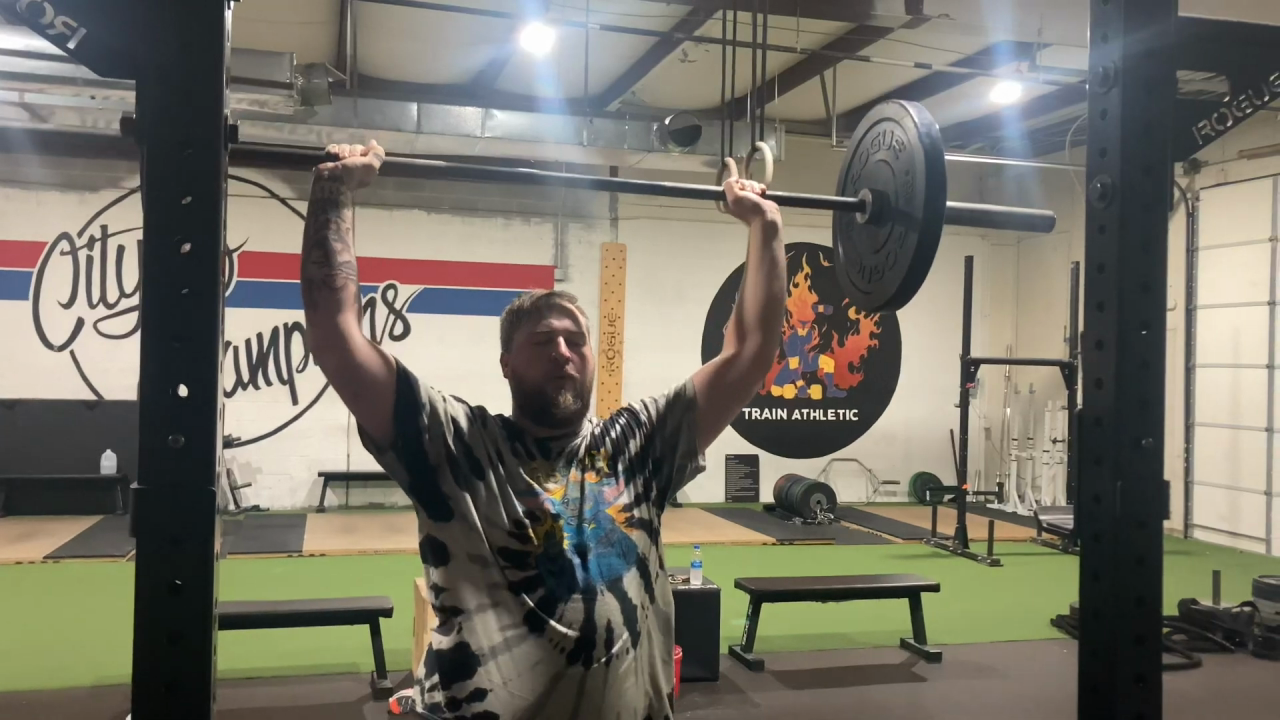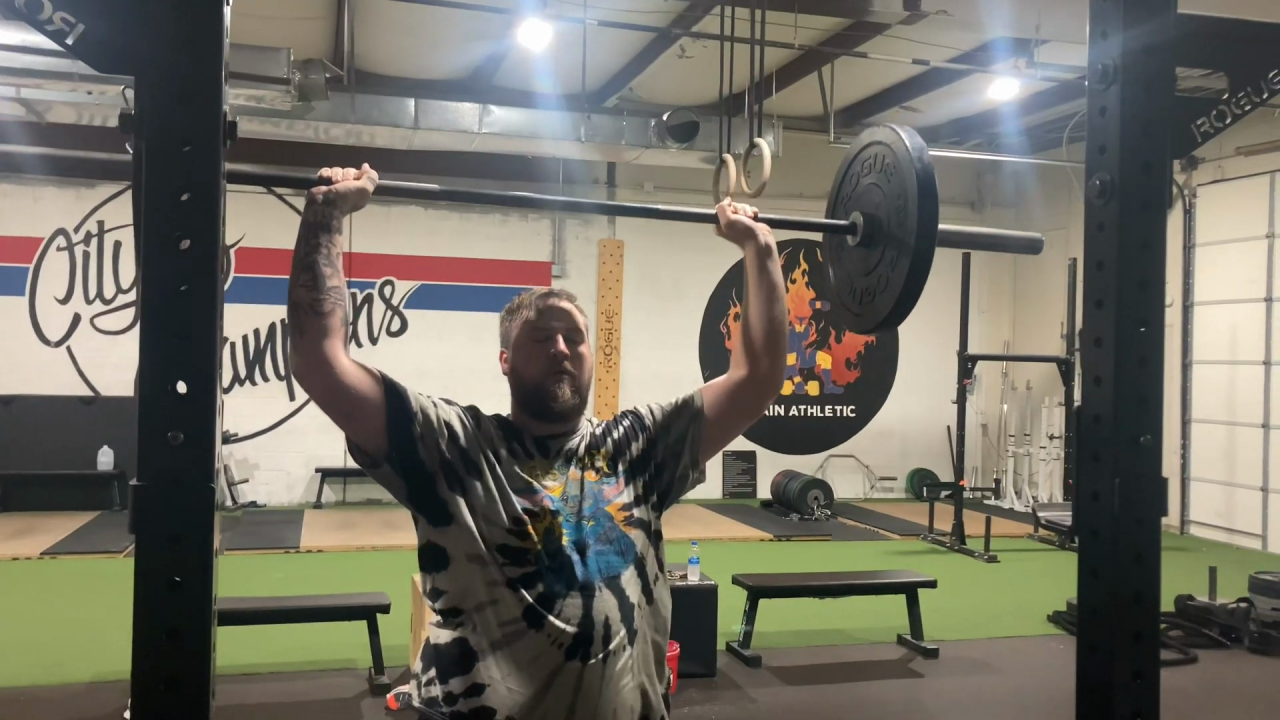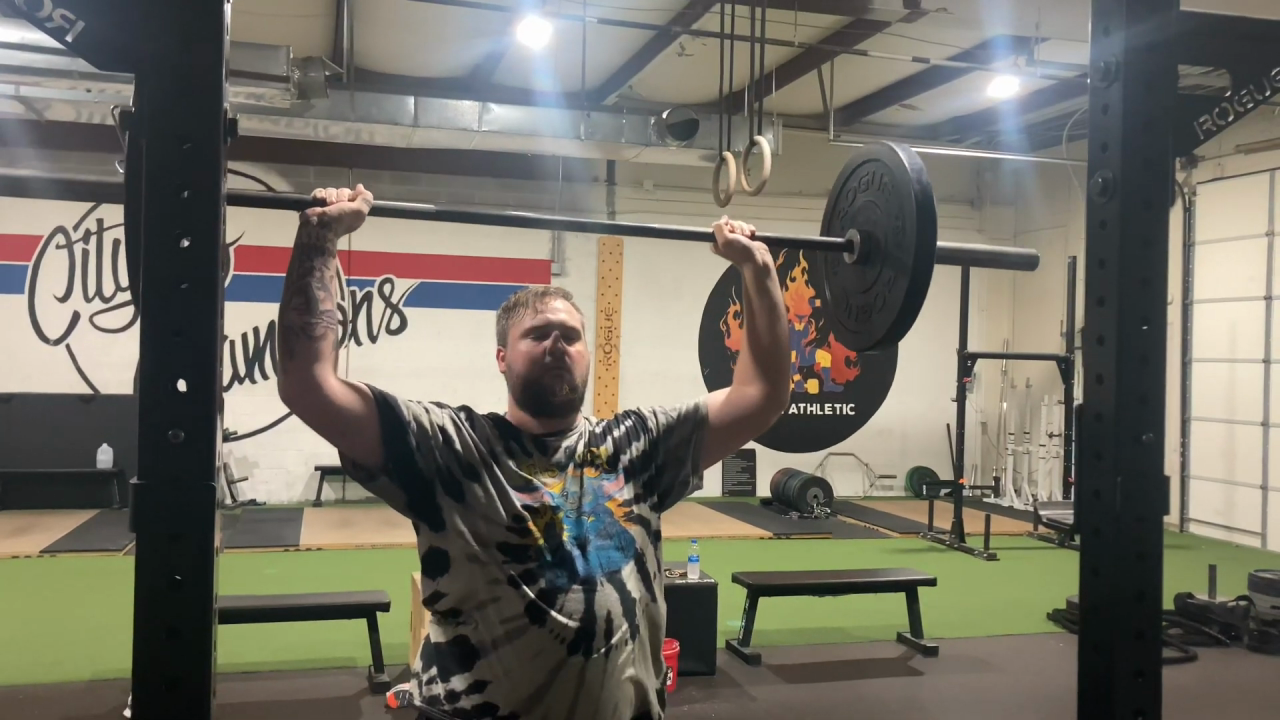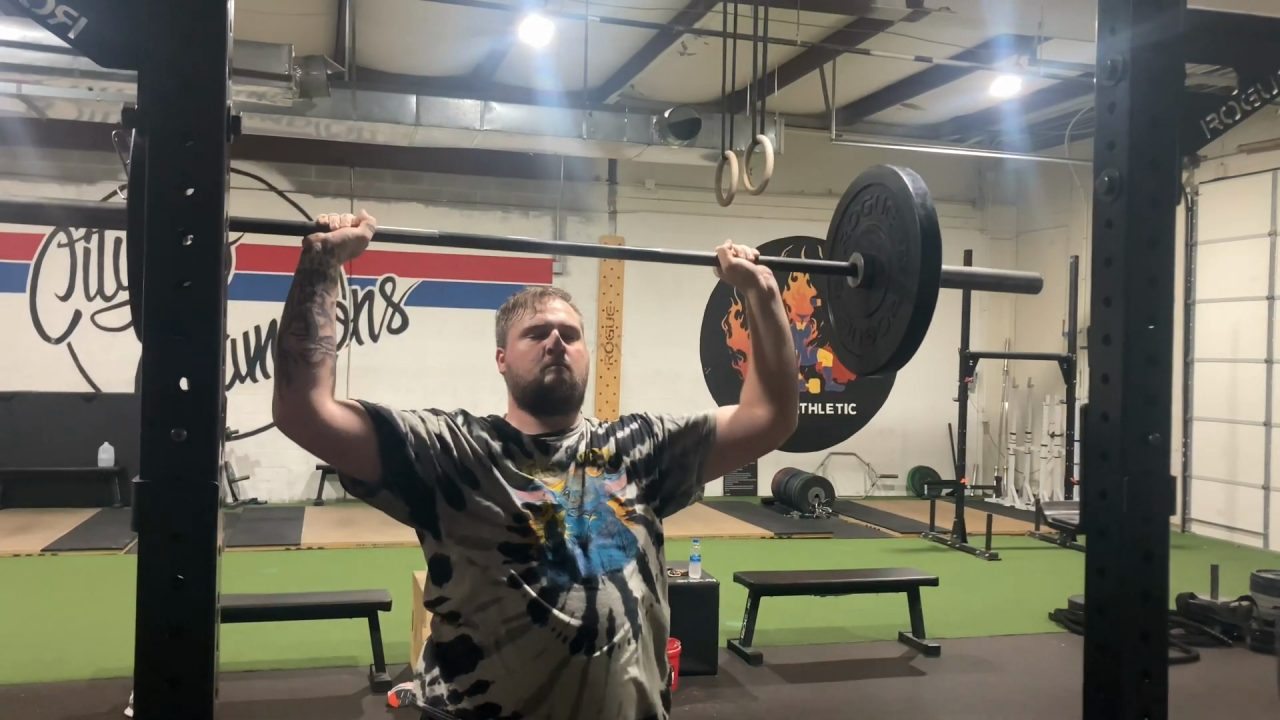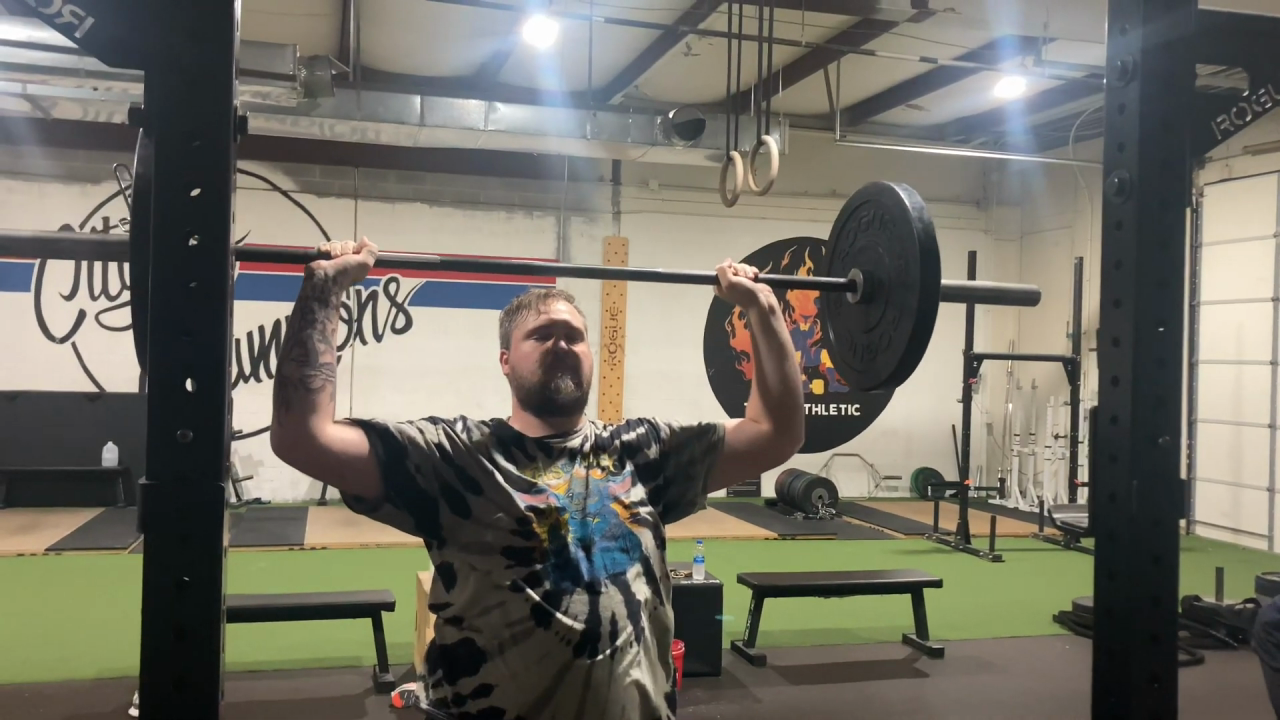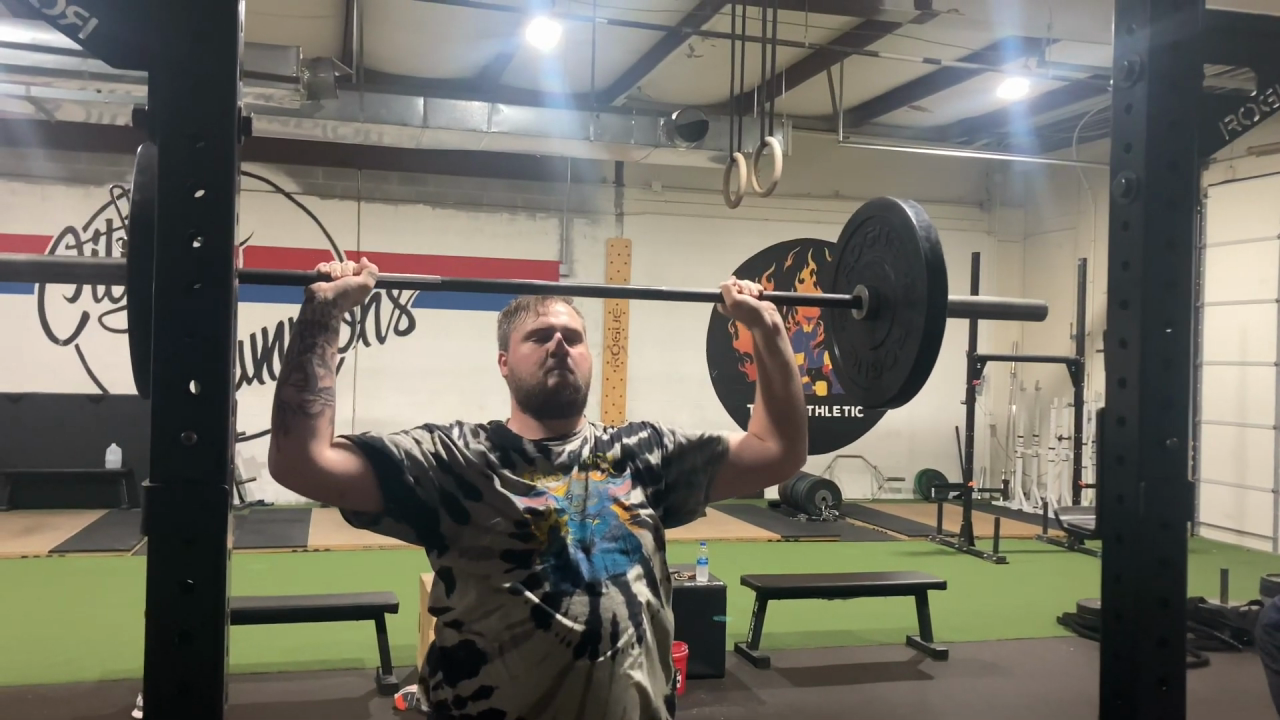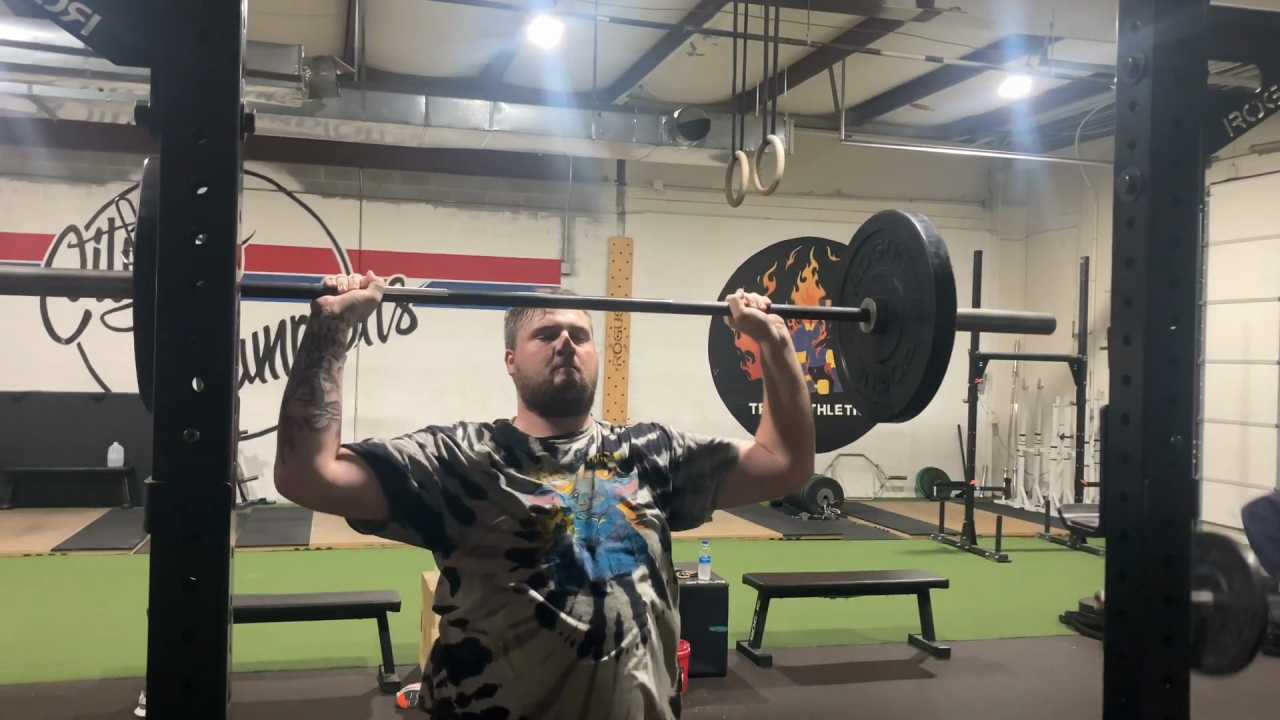
dt=0.5s
person 1, frame 1
left shoulder: (637, 445)
right shoulder: (456, 448)
left elbow: (749, 355)
right elbow: (334, 337)
left wrist: (764, 228)
right wrist: (335, 190)
person 1, frame 2
left shoulder: (636, 448)
right shoulder: (452, 448)
left elbow: (757, 377)
right elbow: (318, 362)
left wrist: (758, 249)
right wrist: (326, 215)
person 1, frame 3
left shoulder: (636, 444)
right shoulder: (449, 446)
left elbow: (761, 397)
right elbow: (308, 387)
left wrist: (756, 269)
right wrist: (320, 236)
person 1, frame 4
left shoulder: (638, 448)
right shoulder: (450, 451)
left elbow: (770, 417)
right elbow: (303, 411)
left wrist: (761, 291)
right wrist: (321, 262)
person 1, frame 5
left shoulder: (643, 450)
right shoulder: (454, 455)
left elbow: (777, 433)
right elbow: (303, 437)
left wrist: (761, 307)
right wrist: (323, 290)
person 1, frame 6
left shoulder: (644, 453)
right shoulder: (454, 459)
left elbow: (779, 451)
right elbow: (301, 461)
left wrist: (766, 327)
right wrist: (323, 312)
person 1, frame 7
left shoulder: (650, 454)
right shoulder: (459, 459)
left elbow: (786, 463)
right elbow: (307, 475)
left wrist: (773, 341)
right wrist: (330, 325)
